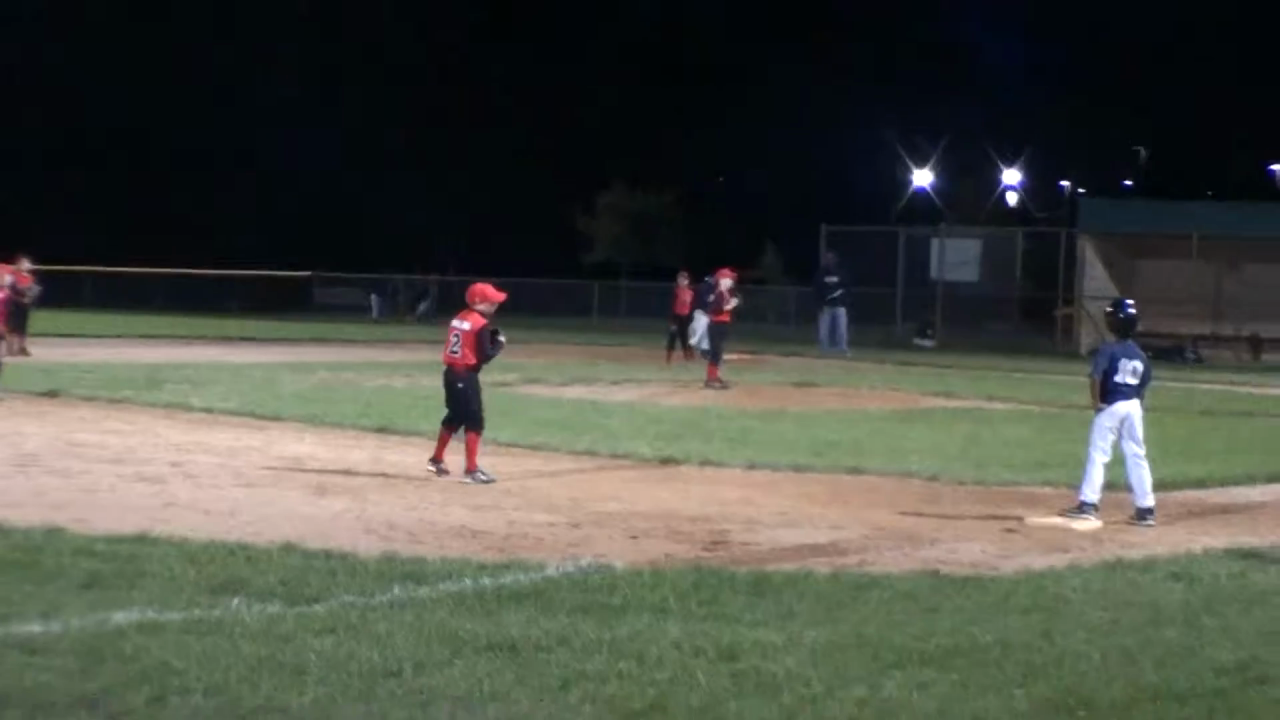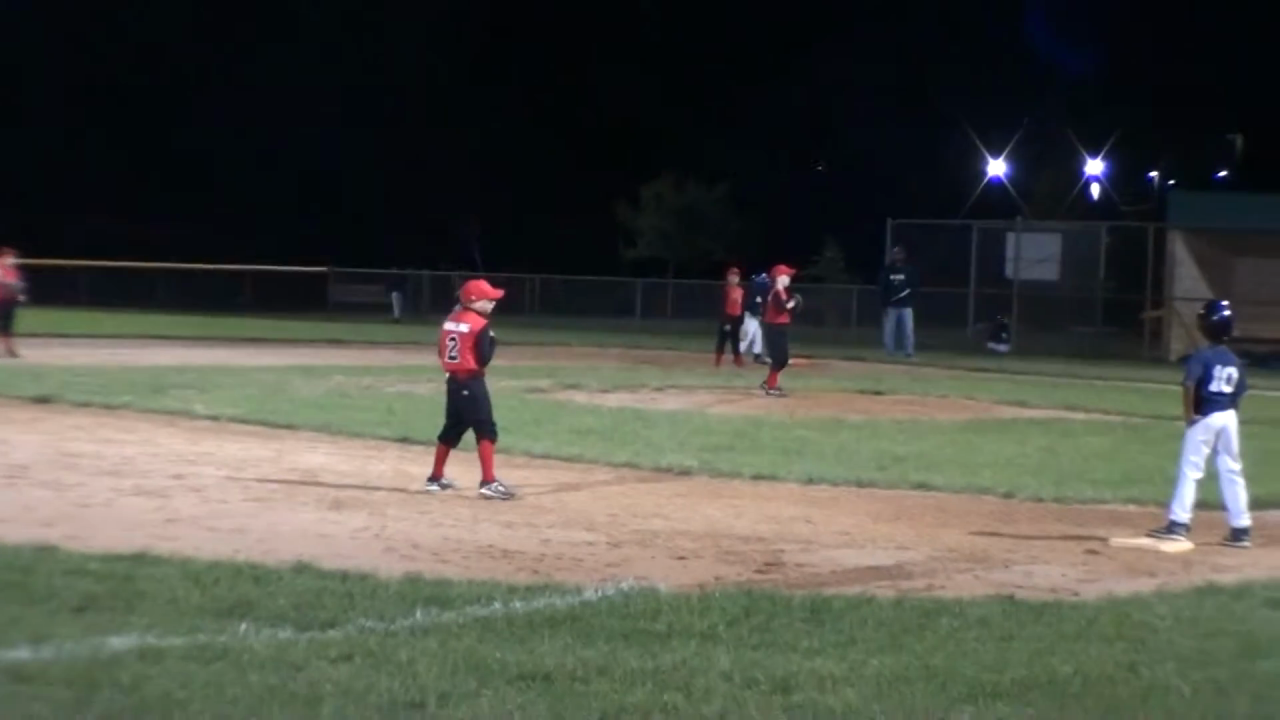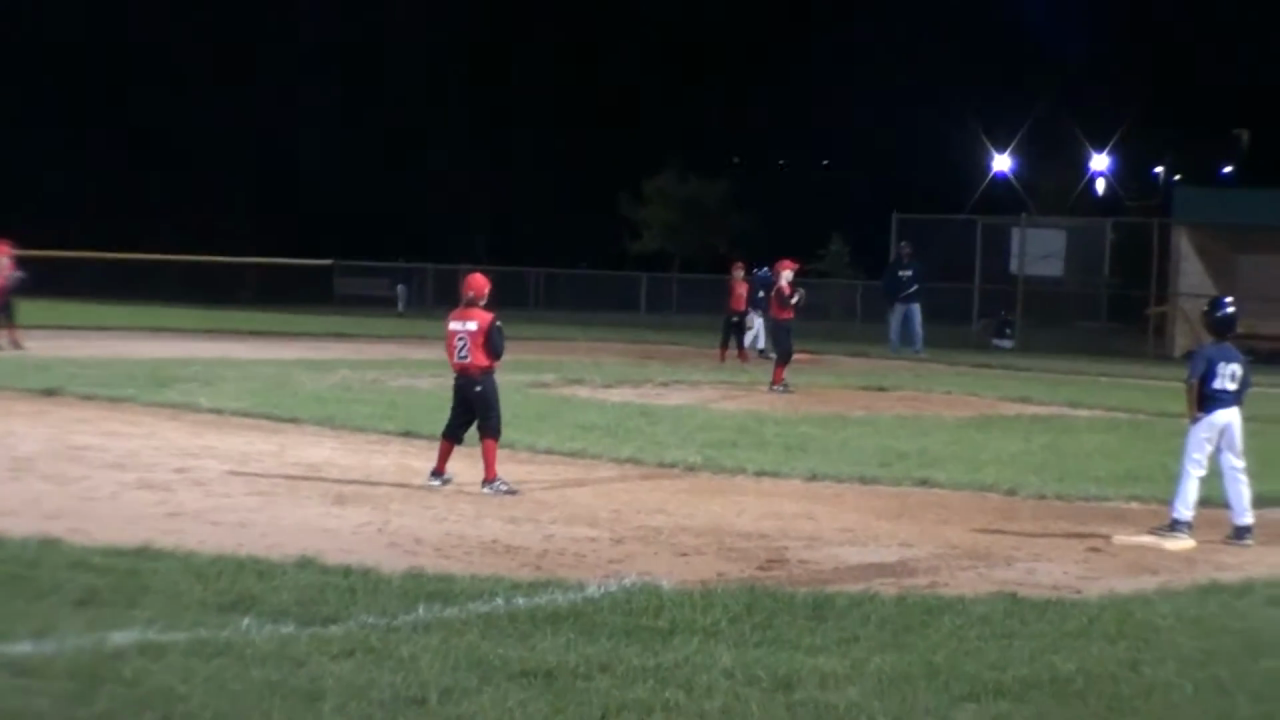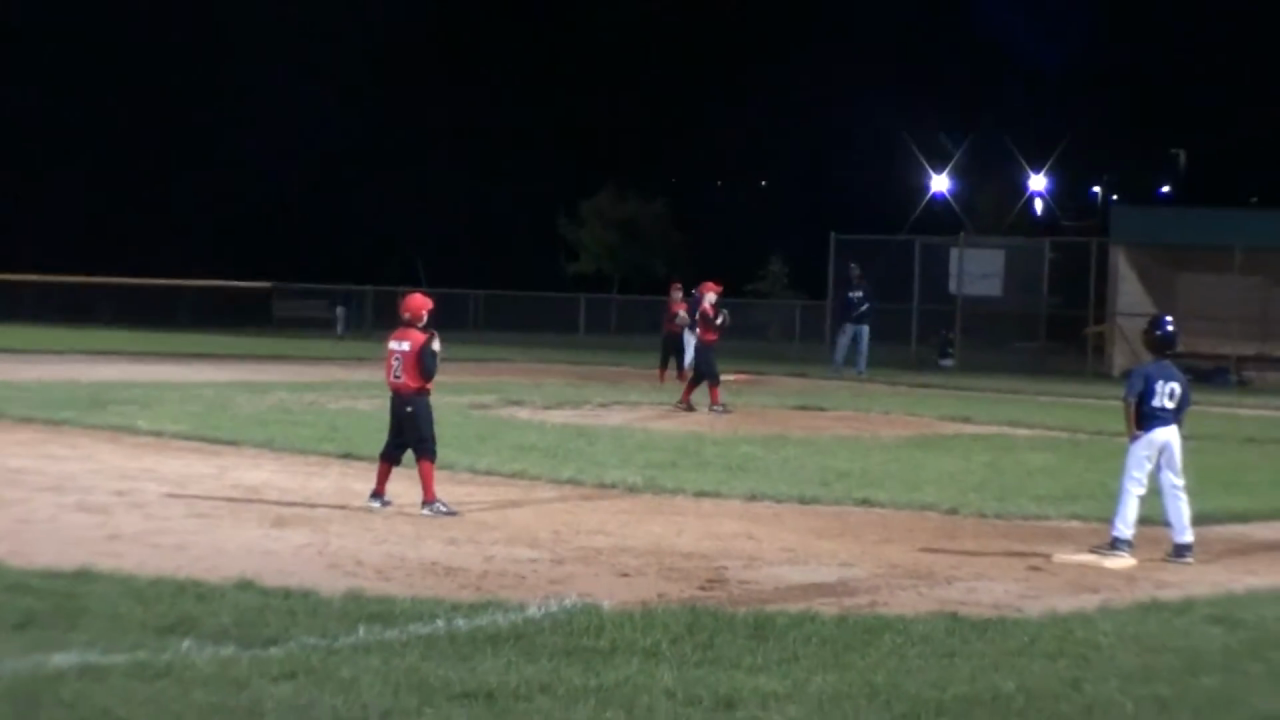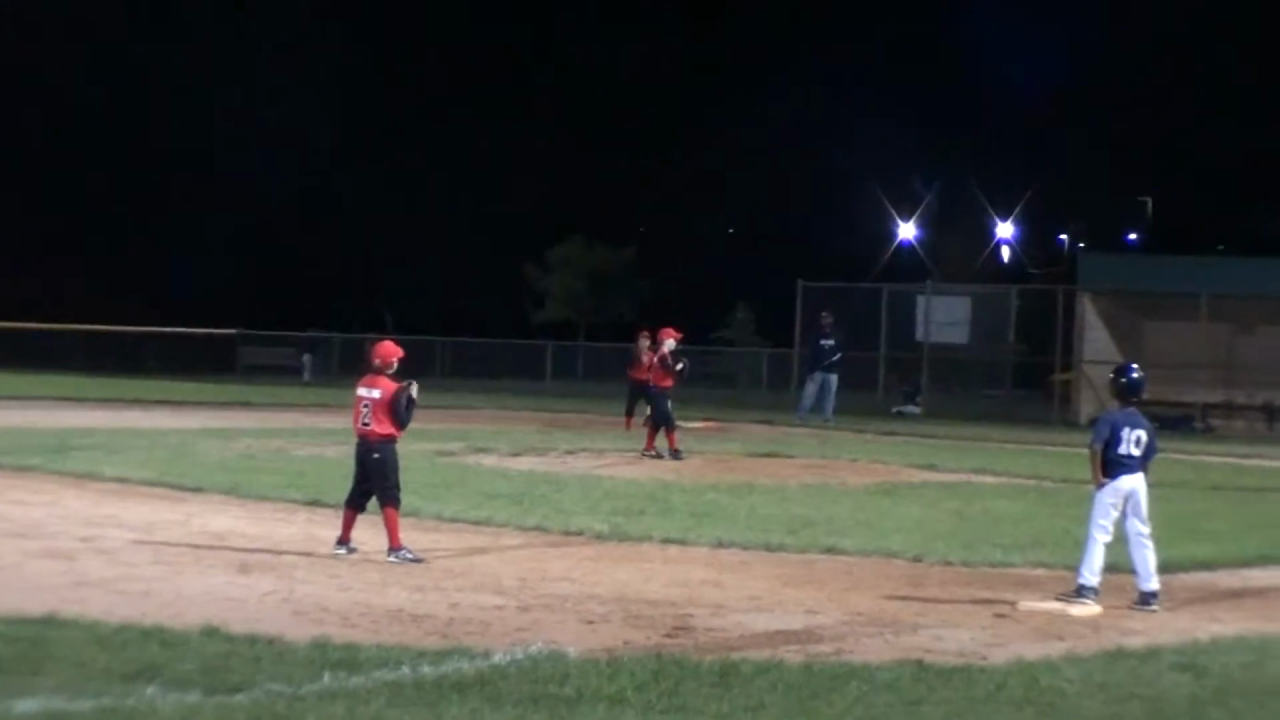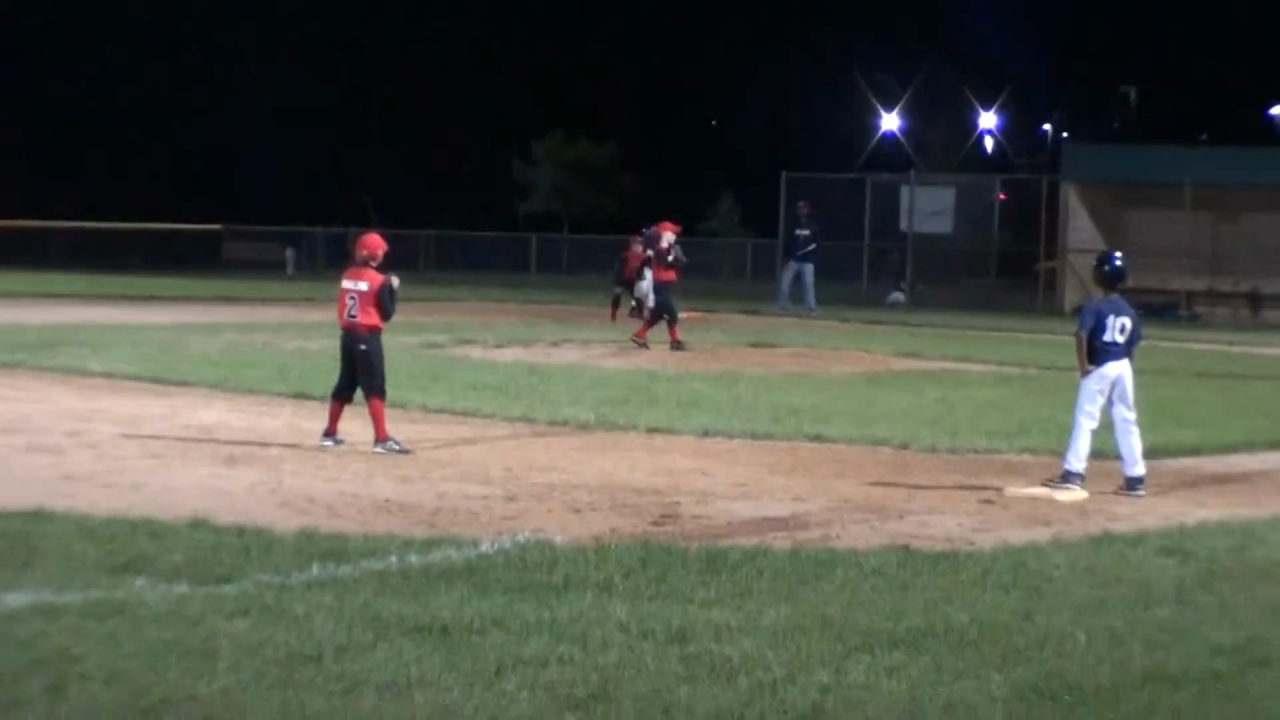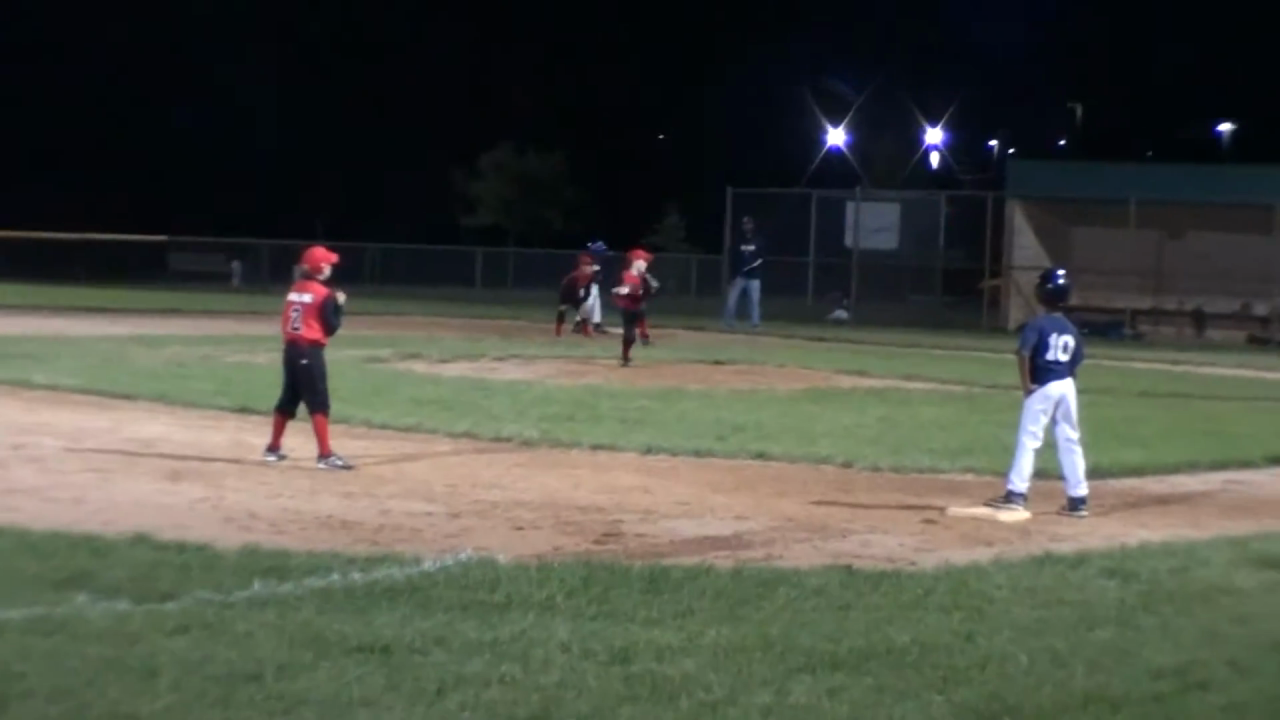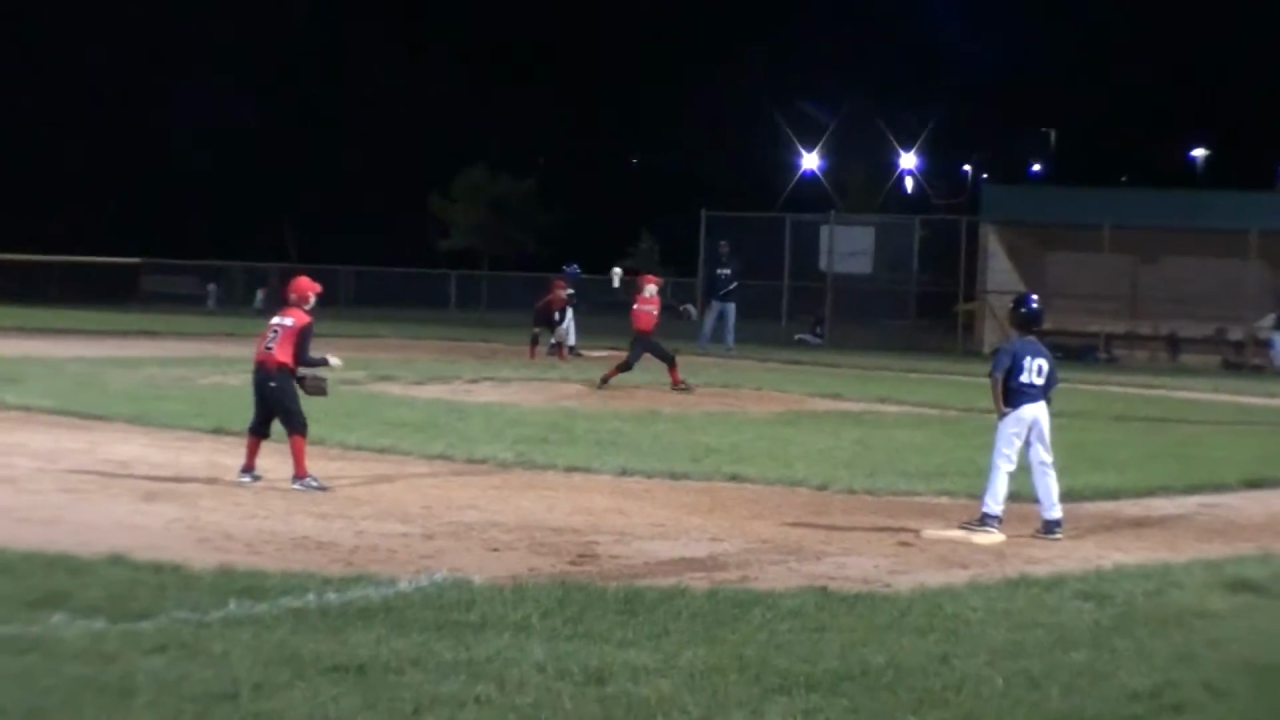
dt=0.4s
person 1, frame 1
left shoulder: (1108, 349)
right shoulder: (1140, 354)
left elbow: (1096, 376)
right elbow: (1143, 385)
left wrist: (1096, 402)
right wrist: (1134, 407)
left hip: (1111, 407)
right hip: (1133, 407)
left knee: (1098, 454)
right knee: (1137, 456)
left ankle: (1088, 504)
right ankle: (1146, 509)
person 1, frame 2
left shoulder: (1201, 355)
right shoulder: (1234, 360)
left elbow: (1189, 384)
right elbow: (1238, 395)
left wrist: (1189, 414)
right wrist: (1226, 414)
left hip: (1205, 418)
right hip: (1229, 418)
left knee: (1190, 470)
right knee: (1232, 472)
left ankle: (1178, 524)
right ankle: (1241, 529)
person 1, frame 3
left shoulder: (1204, 353)
right shoulder: (1238, 357)
left elbow: (1192, 382)
right elbow: (1241, 391)
left wrist: (1191, 411)
right wrist: (1229, 411)
left hip: (1208, 415)
right hip: (1232, 415)
left knee: (1192, 468)
right knee: (1235, 471)
left ankle: (1180, 522)
right ankle: (1243, 527)
person 1, frame 4
left shoulder: (1143, 371)
right shoulder: (1179, 376)
left elbow: (1130, 400)
right elbow: (1181, 411)
left wrist: (1131, 430)
right wrist: (1171, 431)
left hip: (1148, 434)
right hip: (1171, 433)
left knee: (1132, 486)
right knee: (1175, 488)
left ankle: (1121, 541)
right ankle: (1183, 545)
person 1, frame 5
left shoulder: (1109, 418)
right shoulder: (1145, 424)
left elbow: (1096, 448)
right elbow: (1147, 459)
left wrist: (1097, 477)
right wrist: (1136, 479)
left hip: (1114, 481)
right hip: (1137, 481)
left knee: (1099, 533)
right knee: (1141, 536)
left ankle: (1087, 588)
right ankle: (1149, 593)
person 1, frame 6
left shoulder: (1094, 306)
right shoulder: (1129, 311)
left elbow: (1082, 335)
right elbow: (1132, 344)
left wrist: (1083, 365)
right wrist: (1121, 364)
left hip: (1099, 369)
right hip: (1123, 368)
left knee: (1085, 420)
right knee: (1126, 421)
left ankle: (1073, 473)
right ankle: (1135, 478)
person 1, frame 7
left shoulder: (1037, 324)
right shoulder: (1071, 329)
left elbow: (1024, 354)
right elbow: (1075, 363)
left wrist: (1026, 384)
right wrist: (1064, 381)
left hip: (1043, 388)
right hip: (1067, 387)
left knee: (1028, 440)
right knee: (1070, 442)
left ankle: (1016, 494)
right ankle: (1078, 499)
person 1, frame 8
left shoulder: (1010, 348)
right shoulder: (1044, 352)
left elbow: (997, 377)
right elbow: (1049, 387)
left wrist: (999, 406)
right wrist: (1039, 406)
left hip: (1016, 411)
right hip: (1039, 410)
left knee: (1002, 463)
right knee: (1043, 465)
left ankle: (991, 516)
right ankle: (1052, 521)
person 2, frame 1
left shoulder: (459, 318)
right shoulder: (481, 324)
right elbow: (484, 357)
right wrist: (499, 343)
left hip: (450, 373)
right hip: (466, 376)
left knee: (454, 417)
right knee: (474, 421)
left ankle: (437, 459)
right ankle: (472, 470)
person 2, frame 2
left shoulder: (450, 319)
right shoulder: (480, 324)
left elbow: (441, 352)
right elbow: (484, 359)
right wrist: (492, 340)
left hip: (453, 381)
right hip: (471, 382)
left knee: (451, 429)
right knee: (486, 429)
left ankle: (436, 478)
right ankle: (488, 481)
person 2, frame 3
left shoulder: (453, 318)
right shoulder: (487, 319)
left elbow: (450, 349)
right elbow: (497, 353)
right wrist: (498, 330)
left hip: (461, 379)
right hip: (481, 380)
left knee: (455, 425)
right knee: (490, 428)
left ankle: (438, 473)
right ankle: (490, 480)
person 2, frame 4
left shoulder: (395, 336)
right shoulder: (421, 340)
right elbow: (428, 374)
right wrist: (434, 351)
left hip: (397, 398)
right hip: (415, 400)
left knee: (393, 445)
right knee: (425, 448)
left ankle: (378, 494)
right ankle: (429, 501)
person 2, frame 5
left shoulder: (363, 383)
right shoulder: (393, 389)
right elbow: (402, 423)
right wrist: (411, 398)
left hip: (363, 444)
right hip: (382, 447)
left knee: (359, 492)
right knee: (389, 495)
left ankle: (343, 541)
right ankle: (395, 548)
person 2, frame 6
left shoulder: (347, 275)
right shoulder: (380, 280)
right elbow: (386, 314)
right wrist: (393, 290)
left hip: (348, 336)
right hip: (368, 338)
left knee: (345, 384)
right knee: (375, 387)
left ankle: (330, 433)
right ankle: (382, 439)
person 2, frame 7
left shoulder: (294, 289)
right shoulder: (324, 294)
right elbow: (330, 328)
right wrist: (339, 305)
left hip: (291, 349)
right hip: (310, 352)
left knee: (288, 399)
right knee: (319, 403)
left ankle: (273, 448)
right ankle: (325, 455)
person 2, frame 8
left shoulder: (280, 316)
right shoulder: (305, 321)
right elbow: (300, 358)
left wrist: (297, 377)
right wrist: (326, 361)
left hip: (261, 372)
right hip: (278, 375)
left knee: (261, 421)
right knee: (296, 424)
left ankle: (248, 469)
right ankle: (301, 476)
